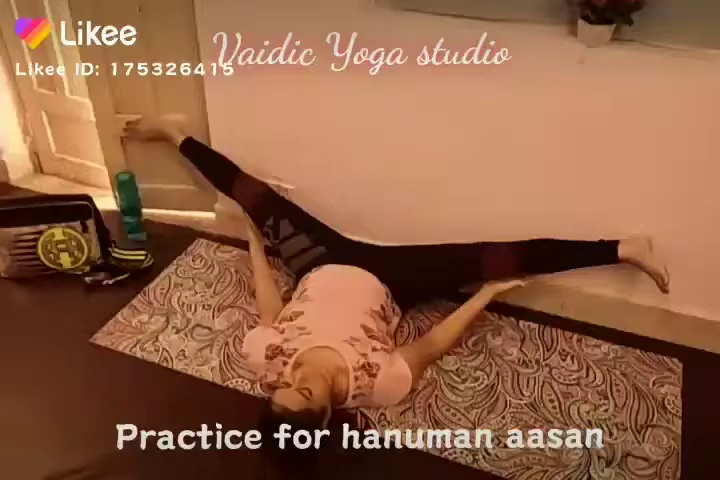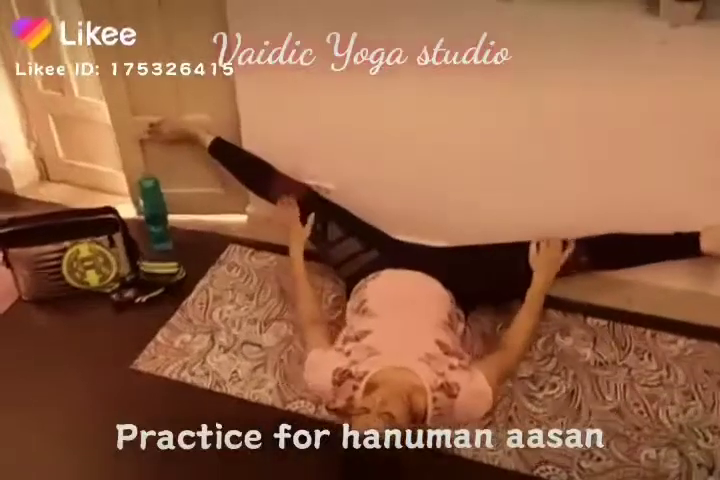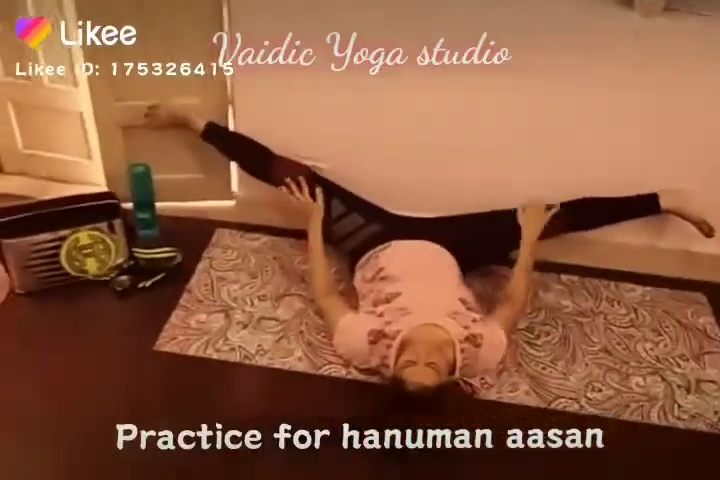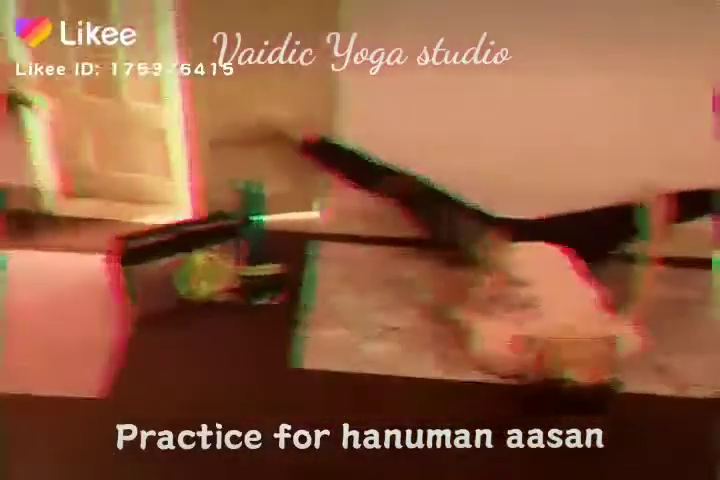
dt=1s
person 1, frame 1
left shoulder: (265, 356)
right shoulder: (378, 385)
left elbow: (270, 307)
right elbow: (430, 345)
left wrist: (254, 248)
right wrist: (485, 296)
left hip: (325, 266)
right hip: (383, 281)
left knee: (254, 196)
right knee: (496, 259)
person 1, frame 2
left shoulder: (329, 381)
right shoulder: (458, 402)
left elbow: (311, 322)
right elbow: (510, 351)
left wrist: (297, 250)
right wrist: (543, 282)
left hip: (379, 273)
right hip: (443, 284)
left knee: (294, 199)
person 1, frame 3
left shoulder: (362, 344)
right shoulder: (482, 352)
left elbow: (325, 295)
right elbow: (516, 299)
left wrist: (314, 226)
right wrist: (531, 234)
left hip: (381, 246)
right hip: (440, 248)
left knee: (293, 176)
right knee: (545, 220)
person 1, frame 4
left shoulder: (502, 353)
right shoulder: (620, 345)
left elbow: (449, 298)
right elbow: (638, 310)
left wrist: (484, 267)
right wrist: (654, 243)
left hip: (507, 257)
right hip: (554, 253)
